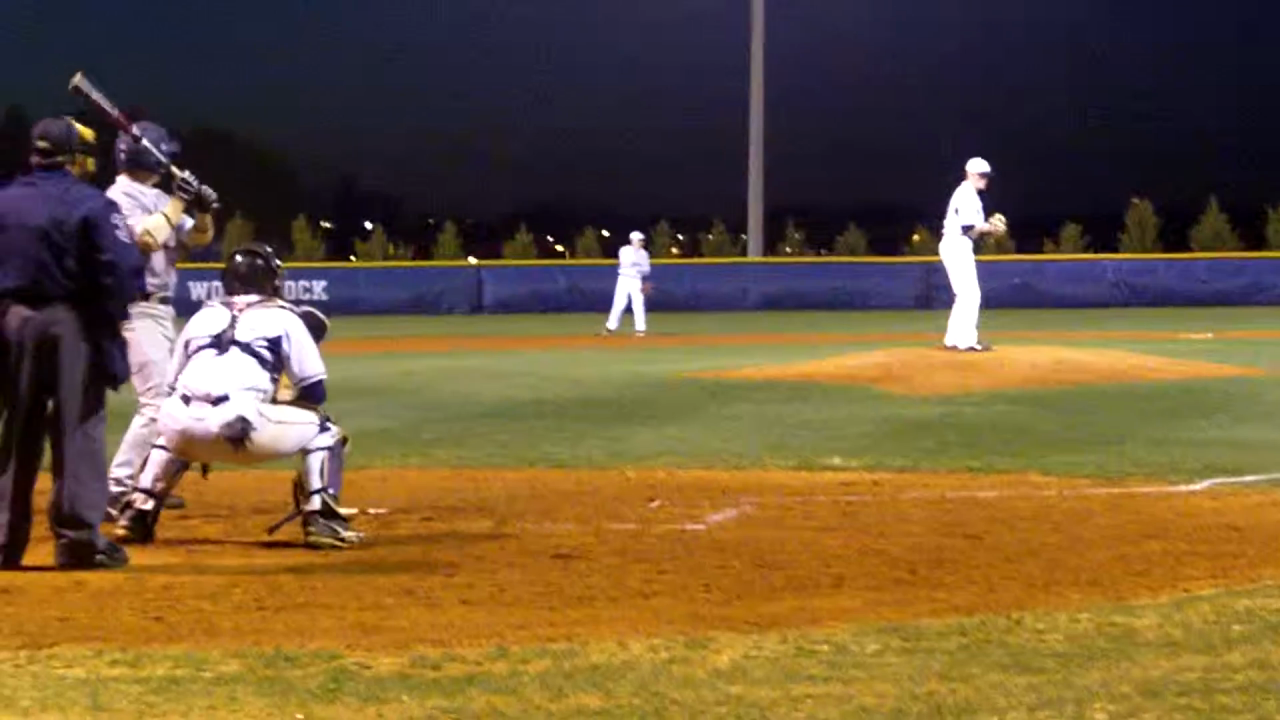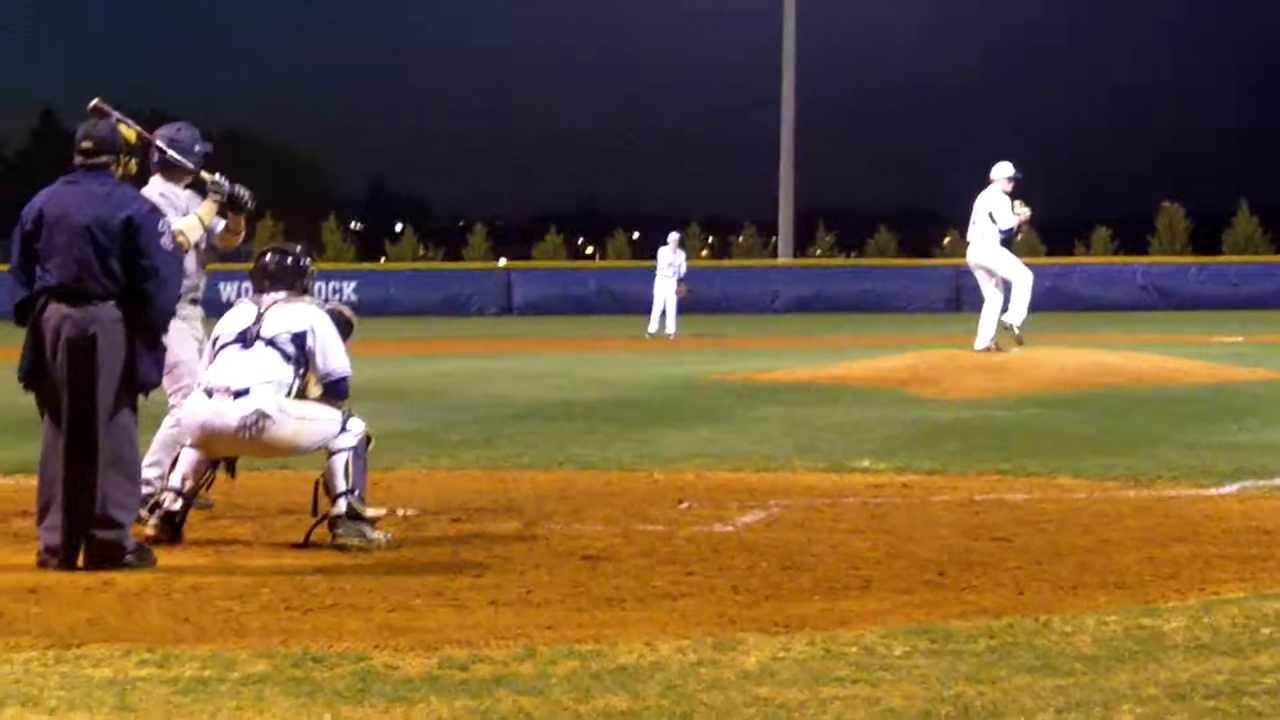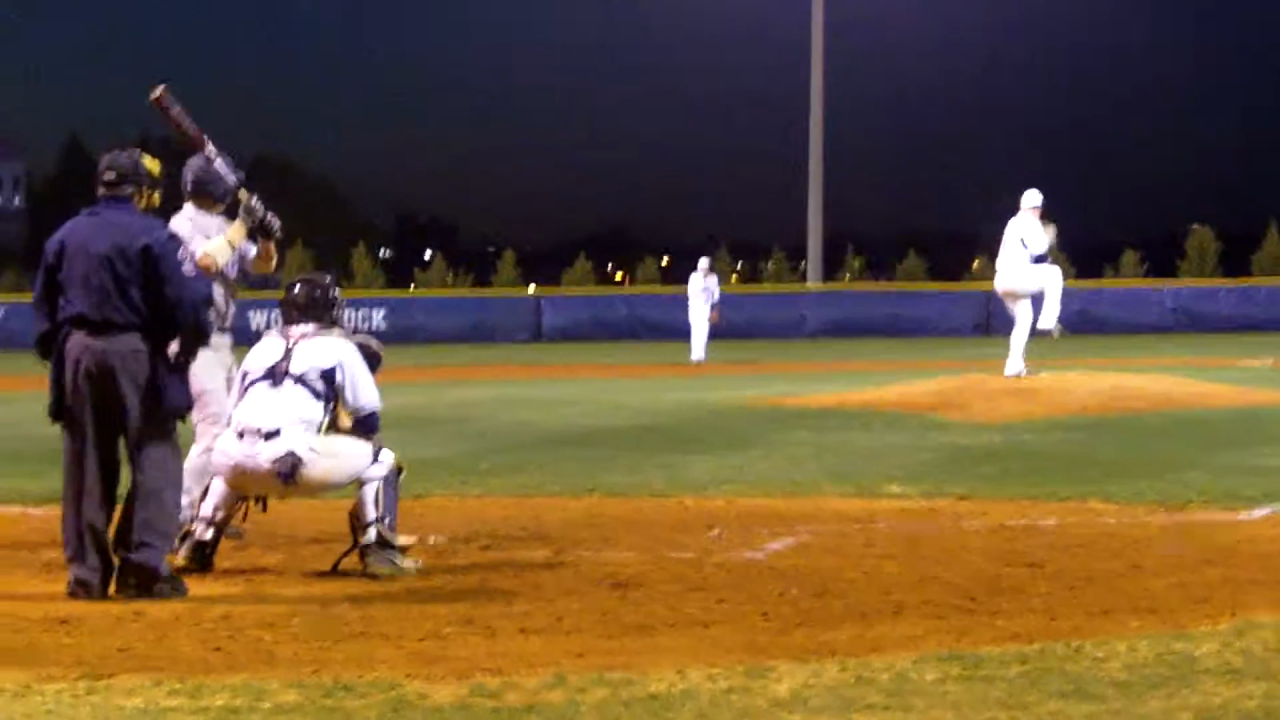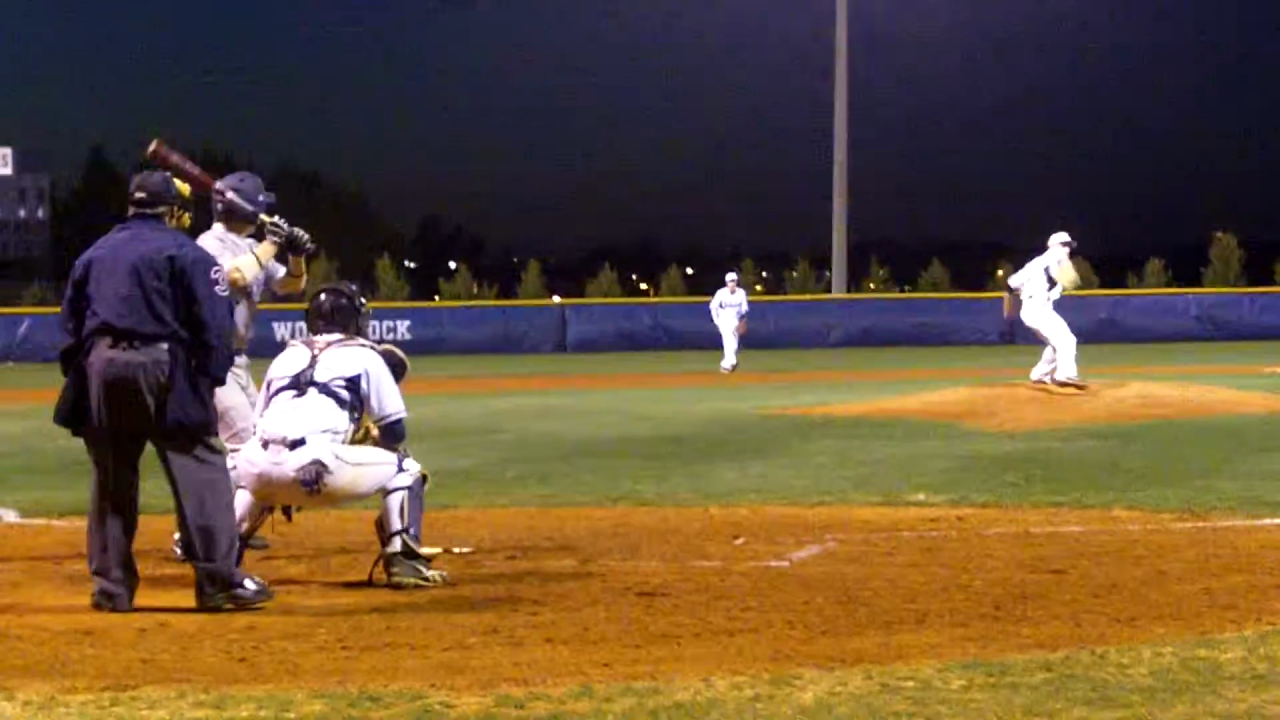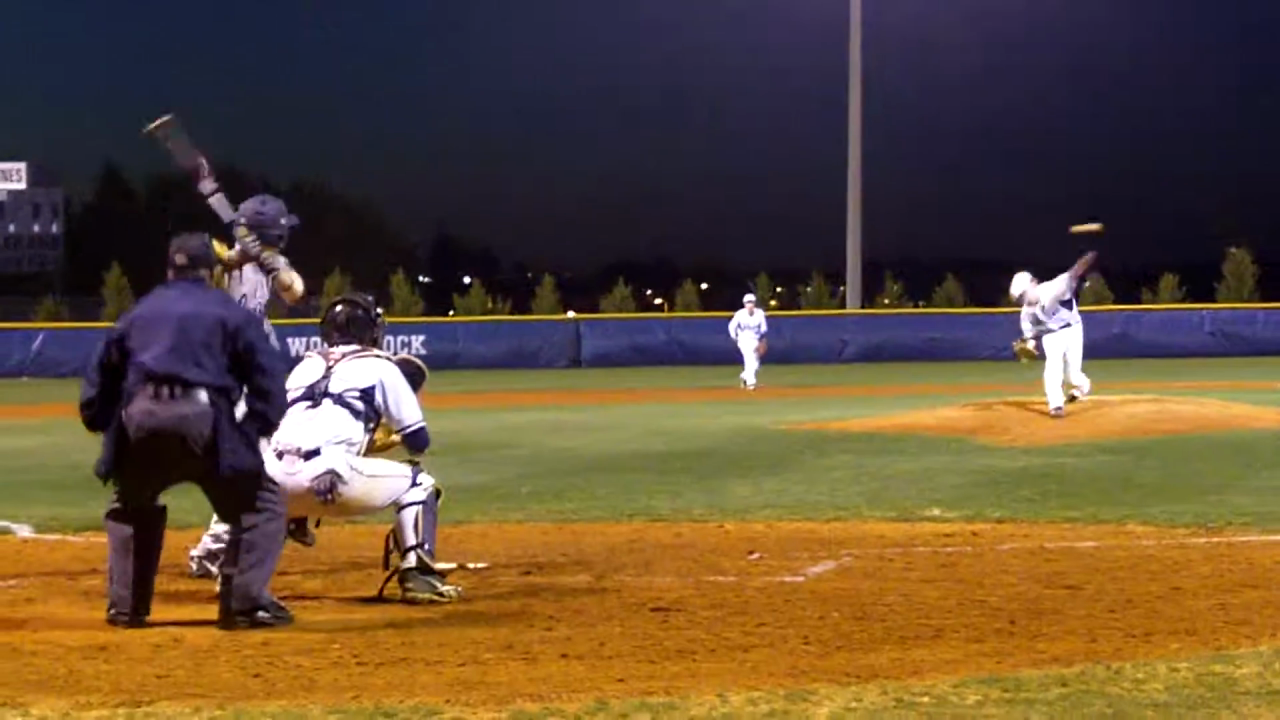
dt=0.3s
person 1, frame 1
right shoulder: (91, 203)
right elbow: (122, 271)
right wrist: (109, 319)
right hip: (73, 324)
right knee: (78, 431)
right ankle: (79, 540)
person 1, frame 2
left shoulder: (42, 203)
right shoulder: (134, 207)
left elbow: (19, 272)
right elbow: (160, 278)
left wrist: (33, 319)
right wrist: (152, 329)
left hip: (53, 322)
right hip: (111, 324)
left knee: (60, 433)
right knee: (112, 432)
left ankle: (57, 542)
right ankle: (108, 542)
person 1, frame 3
left shoulder: (64, 235)
right shoulder: (154, 235)
left elbow: (44, 307)
right elbow: (187, 301)
left wrist: (58, 356)
right wrist: (193, 339)
left hip: (77, 354)
right hip: (135, 354)
left knee: (86, 464)
right knee: (154, 460)
left ankle: (87, 573)
right ankle: (142, 566)
person 1, frame 4
left shoulder: (97, 251)
right shoulder: (185, 252)
left elbow: (72, 322)
right elbow: (213, 324)
left wrist: (82, 372)
right wrist: (212, 376)
left hip: (101, 365)
right hip: (160, 366)
left knee: (111, 480)
right knee: (199, 470)
left ankle: (111, 587)
right ankle: (220, 579)
person 1, frame 5
left shoulder: (140, 312)
right shoulder: (233, 313)
left elbow: (99, 378)
right elbow: (268, 383)
left wrist: (112, 425)
right wrist: (251, 432)
left hip: (141, 418)
right hip: (201, 418)
left knee: (130, 510)
right knee: (260, 505)
left ankle: (125, 604)
right ankle: (246, 603)
person 2, frame 1
left shoulder: (158, 197)
right shoulder: (119, 197)
left elbow: (199, 237)
right elbow: (147, 239)
left wrist: (202, 210)
right wrist: (177, 201)
left hip: (162, 309)
right hip: (136, 312)
left knee: (172, 398)
right knee: (157, 402)
right ankle: (114, 492)
person 2, frame 2
left shoulder: (189, 198)
right shoulder: (153, 197)
left elbow: (228, 239)
right elbow: (180, 238)
left wrist: (236, 211)
right wrist: (212, 202)
left hip: (190, 311)
right knee: (187, 403)
right ankle: (143, 492)
person 2, frame 3
left shoulder: (223, 226)
right shoulder: (183, 224)
left elbow: (263, 265)
right elbow: (208, 261)
left wrist: (266, 237)
right wrist: (242, 226)
left hip: (219, 340)
left knee: (228, 429)
right knee: (215, 432)
right ankle: (172, 521)
person 2, frame 4
left shoulder: (251, 246)
right shoulder: (210, 243)
left elbow: (291, 285)
right elbow: (236, 277)
left wrist: (296, 253)
right wrist: (270, 244)
left hip: (235, 360)
left knee: (254, 441)
right knee: (244, 447)
person 2, frame 5
left shoulder: (275, 263)
right shoulder: (226, 257)
left elbow: (295, 291)
left wrist: (272, 269)
right wrist: (235, 258)
right ankle: (209, 553)
person 3, frame 1
left shoulder: (202, 316)
right shoulder: (283, 316)
right elbow: (314, 393)
right wrist: (286, 404)
left hip: (179, 420)
right hip: (233, 421)
right knee: (323, 430)
left ankle: (137, 514)
right ankle: (322, 520)
person 3, frame 2
left shoulder: (233, 313)
right shoulder: (310, 313)
right elbow: (338, 390)
right wrist: (311, 399)
left hip: (199, 416)
right hip: (256, 417)
right knee: (348, 428)
left ankle: (166, 515)
right ankle: (348, 521)
person 3, frame 3
left shoulder: (261, 346)
right shoulder: (340, 346)
right elbow: (368, 424)
right wrist: (343, 430)
left hip: (235, 457)
right hip: (288, 457)
right knee: (378, 460)
left ankle: (197, 545)
right ankle: (378, 549)
person 3, frame 4
left shoulder: (287, 355)
right shoulder: (364, 356)
right elbow: (395, 433)
right wrist: (372, 436)
left hip: (258, 465)
right hip: (315, 467)
right knee: (404, 469)
right ankle: (403, 560)
person 3, frame 5
left shoulder: (305, 366)
right shoulder: (380, 367)
right elbow: (417, 442)
left hip: (280, 477)
right hip: (327, 477)
right knee: (418, 483)
right ankle: (419, 575)
person 4, frame 1
left shoulder: (964, 194)
right shoulder: (968, 195)
right elbow: (967, 227)
left wrist: (986, 227)
right wrist: (988, 228)
left hip: (955, 247)
right hip: (957, 246)
left knee: (964, 295)
right knee: (970, 294)
left ankle: (953, 339)
right ankle: (967, 340)
person 4, frame 2
left shoulder: (985, 196)
right shoulder: (1000, 198)
right elbow: (1006, 231)
left wrist: (1015, 218)
right wrist: (1019, 219)
left hip: (976, 251)
right hip: (987, 249)
left knee: (994, 296)
right knee: (1023, 277)
left ankle: (984, 342)
right ankle: (1012, 320)
person 4, frame 3
left shoulder: (1013, 223)
right shoulder: (1032, 224)
right elbow: (1040, 257)
left wrist: (1044, 238)
right wrist: (1047, 240)
left hip: (1001, 280)
right hip: (1018, 273)
left knee: (1024, 320)
right knee: (1054, 276)
left ankle: (1014, 367)
right ankle: (1047, 323)
person 4, frame 4
left shoulder: (1037, 262)
right shoulder: (1052, 257)
left elbow: (1013, 281)
left hip: (1029, 310)
right hip: (1038, 309)
left knee: (1058, 343)
right knee: (1065, 340)
left ankle: (1039, 374)
right ankle: (1065, 375)
person 4, frame 5
left shoulder: (1051, 289)
right shoulder: (1026, 312)
left elbow: (1068, 281)
right elbow: (1031, 334)
right wrist: (1029, 345)
left hip: (1071, 331)
right hip: (1051, 336)
left knee: (1074, 375)
right knee: (1054, 362)
left ankle: (1080, 386)
right ankle: (1056, 405)
